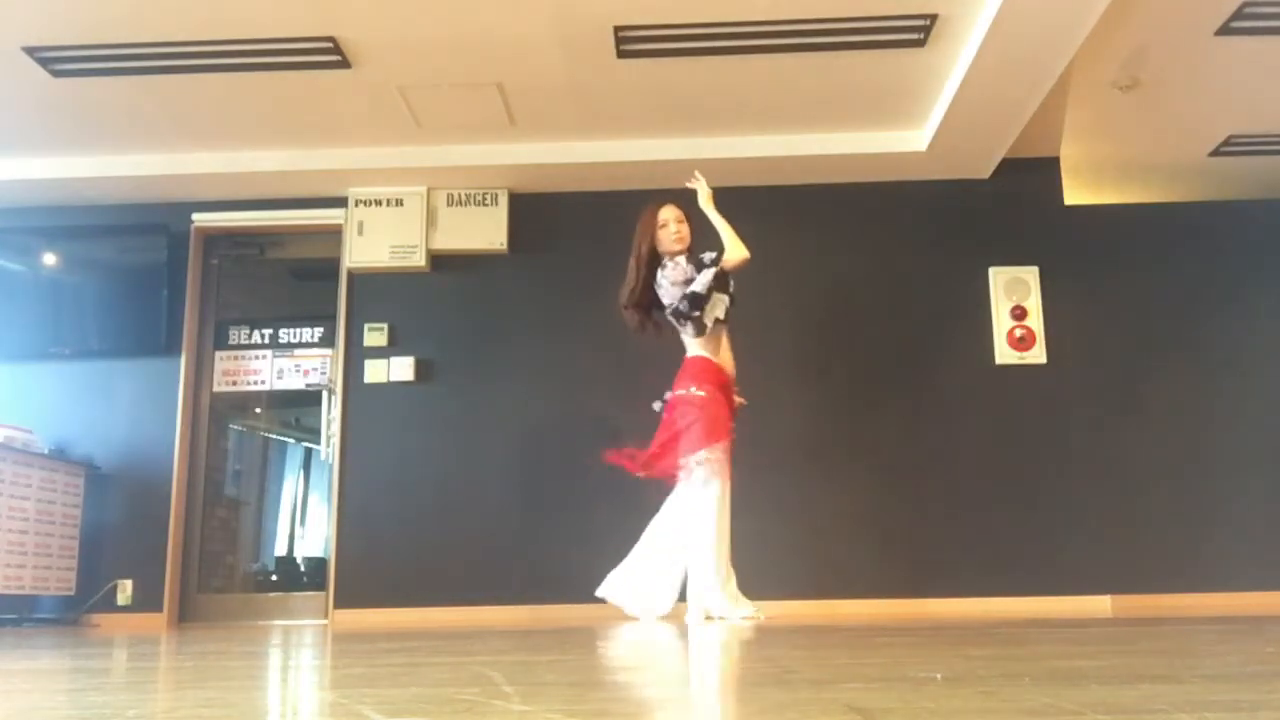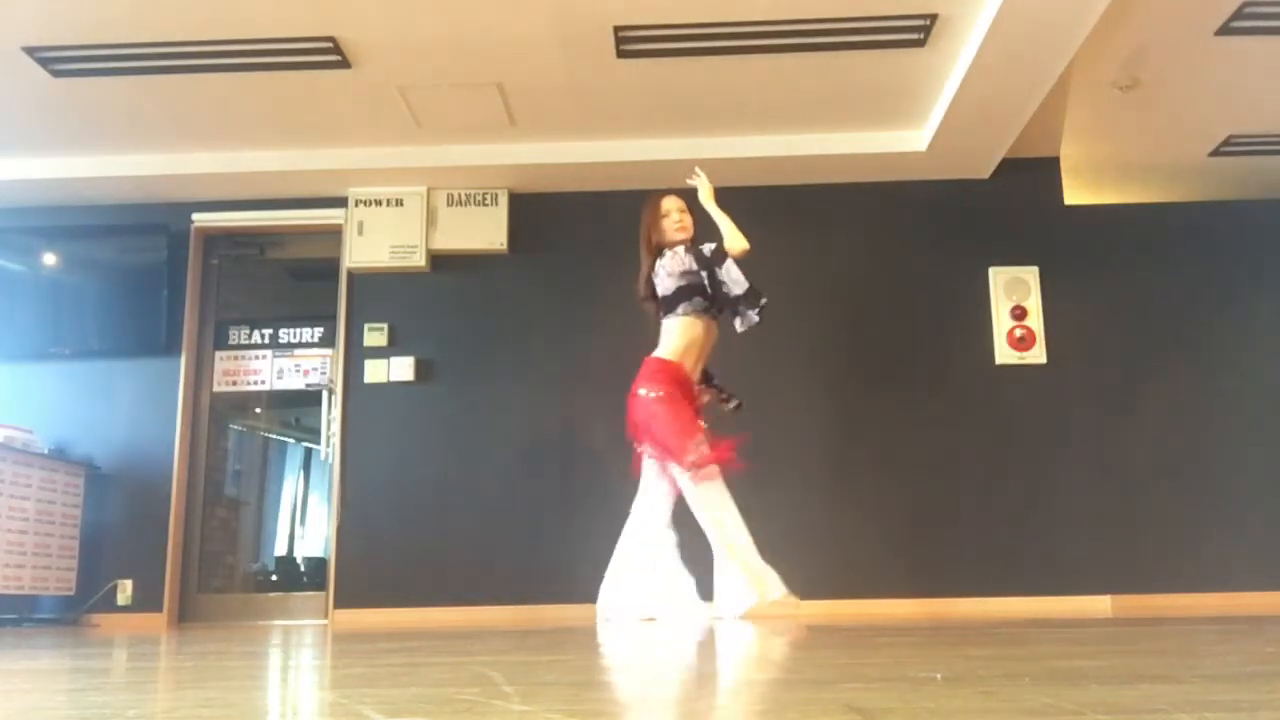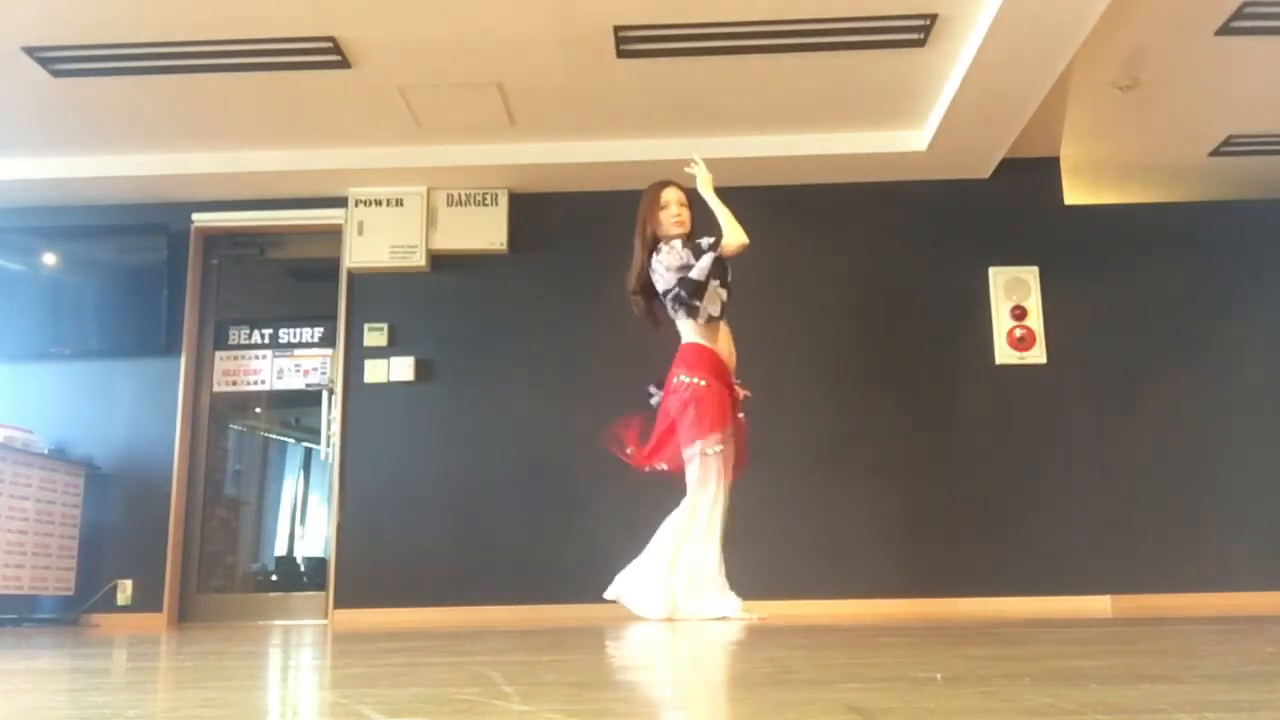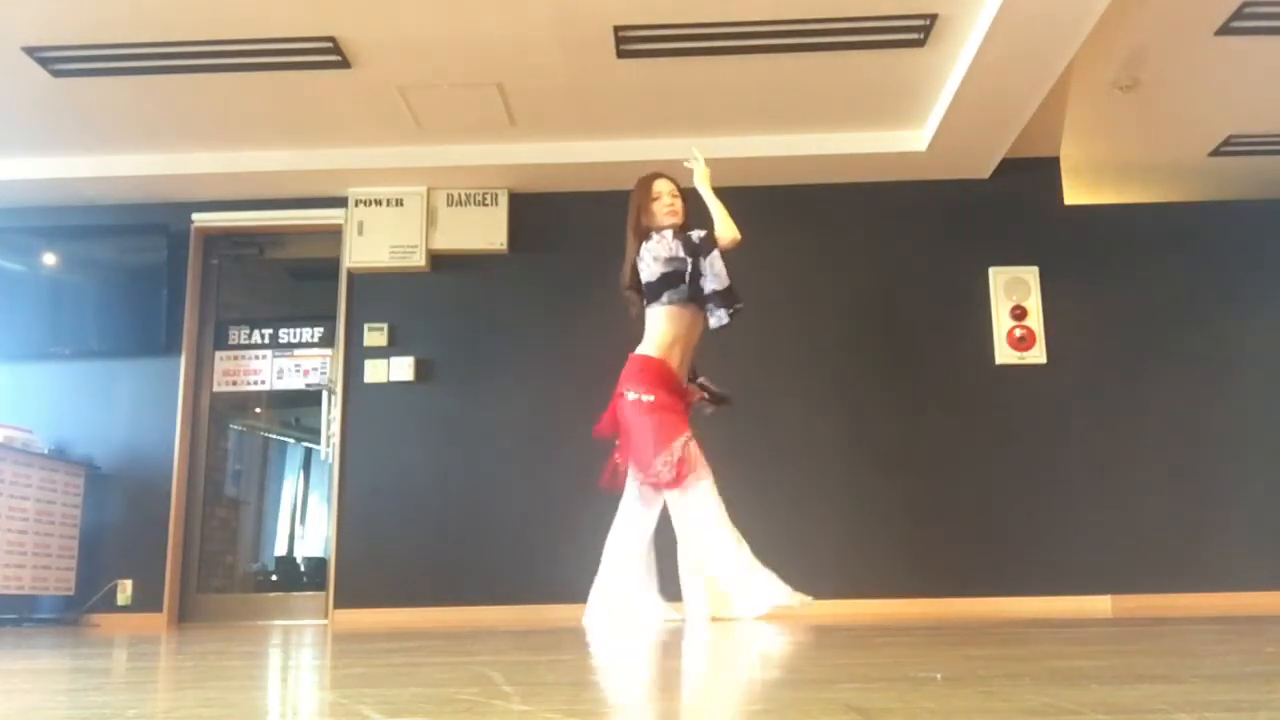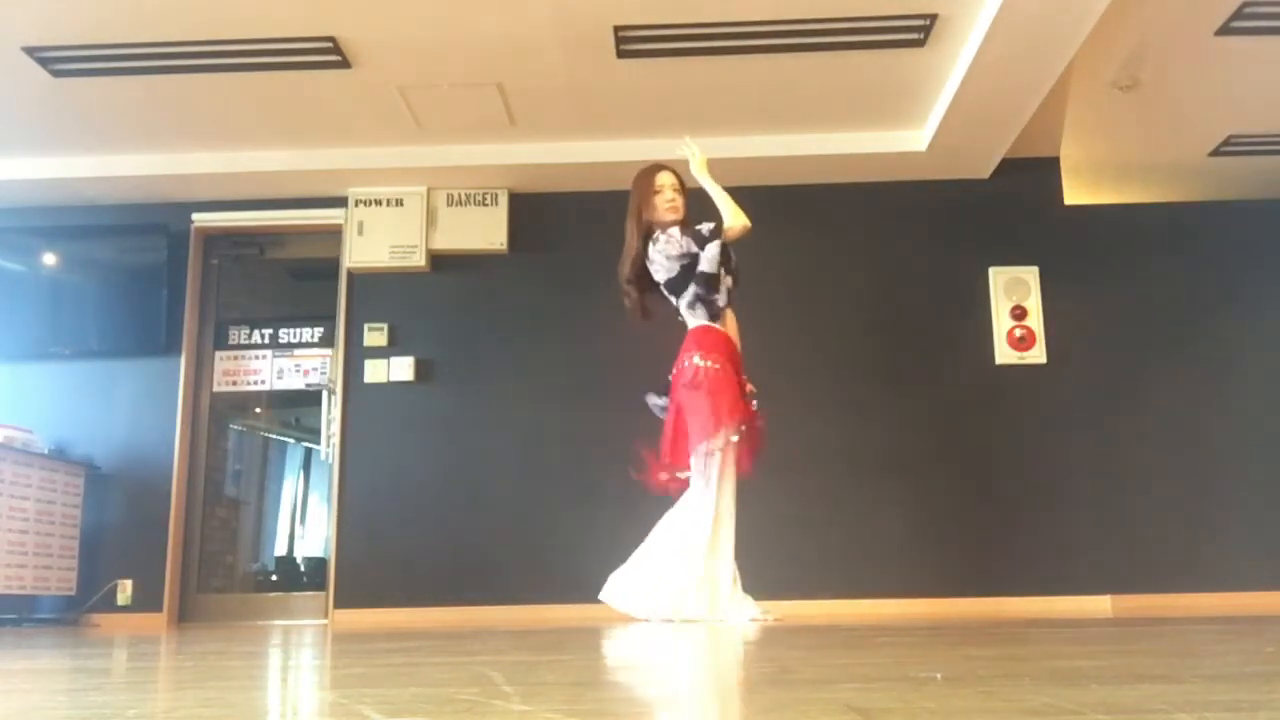
dt=0.5s
person 1, frame 1
left shoulder: (683, 274)
right shoulder: (674, 270)
right elbow: (738, 254)
right wrist: (710, 207)
left hip: (708, 387)
right hip: (702, 385)
left knee: (695, 495)
right knee: (709, 491)
left ankle: (640, 588)
right ankle: (715, 598)
person 1, frame 2
left shoulder: (691, 265)
right shoulder: (674, 260)
right elbow: (738, 246)
right wrist: (711, 201)
left hip: (675, 389)
right hip: (662, 384)
left knee: (655, 500)
right knee: (709, 490)
left ankle: (632, 599)
right ankle: (746, 589)
person 1, frame 3
left shoulder: (687, 259)
right shoulder: (670, 254)
right elbow: (738, 241)
right wrist: (710, 192)
left hip: (713, 381)
right hip: (699, 375)
left knee: (711, 491)
right knee: (705, 489)
right ankle: (698, 596)
person 1, frame 4
left shoulder: (679, 252)
right shoulder: (658, 246)
right elbow: (730, 236)
right wrist: (706, 187)
left hip: (665, 387)
right hip: (649, 383)
left knee: (644, 497)
right knee: (696, 494)
left ankle: (623, 600)
right ankle: (747, 591)
person 1, frame 5
left shoulder: (677, 246)
right shoulder: (667, 239)
right elbow: (740, 225)
right wrist: (706, 177)
left hip: (713, 364)
right hip: (707, 359)
left knee: (711, 483)
right knee: (710, 482)
left ankle: (677, 592)
right ankle: (710, 597)
